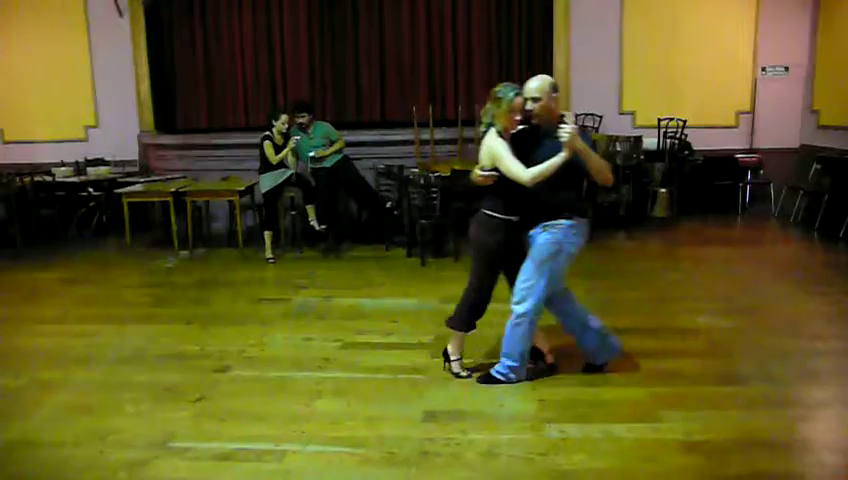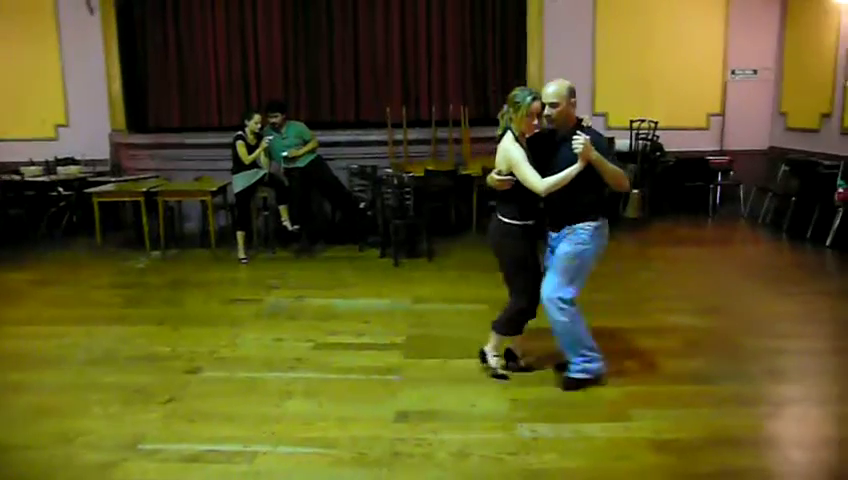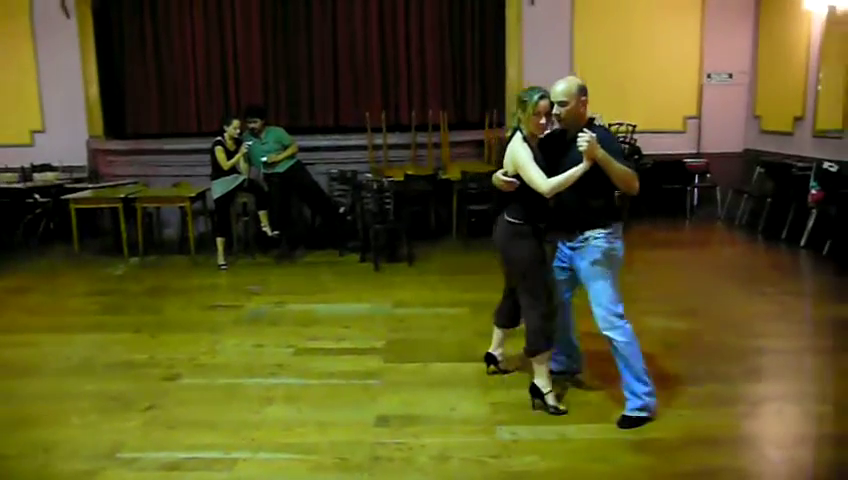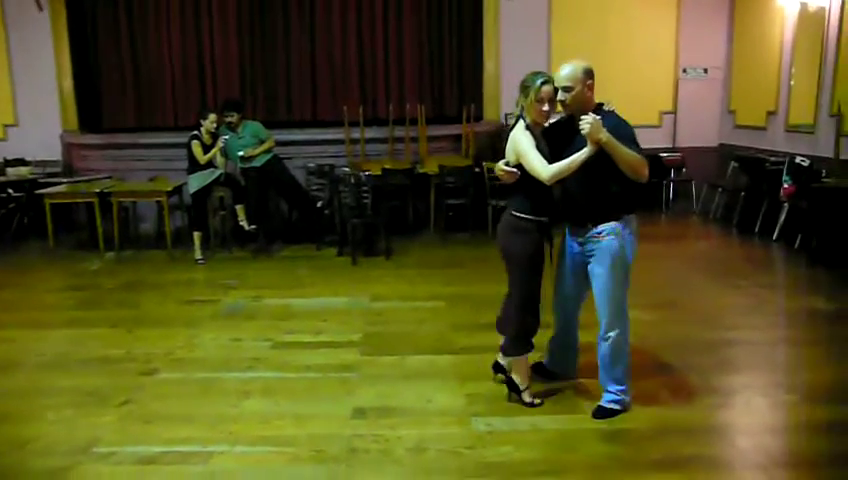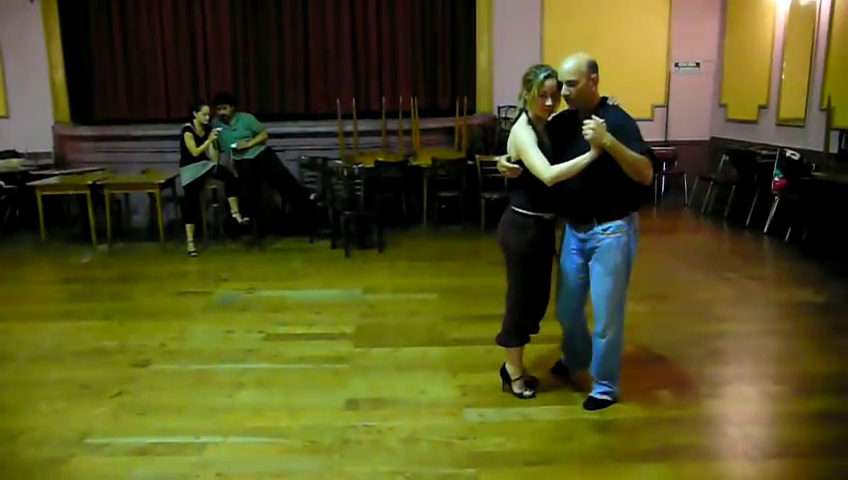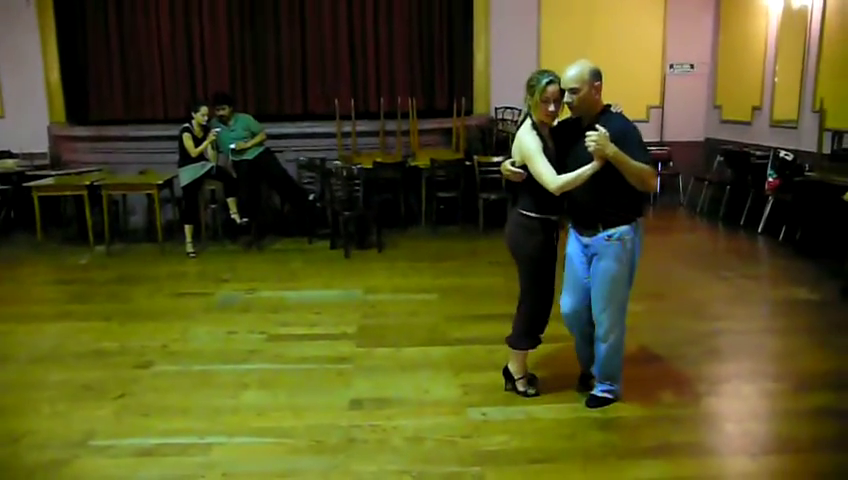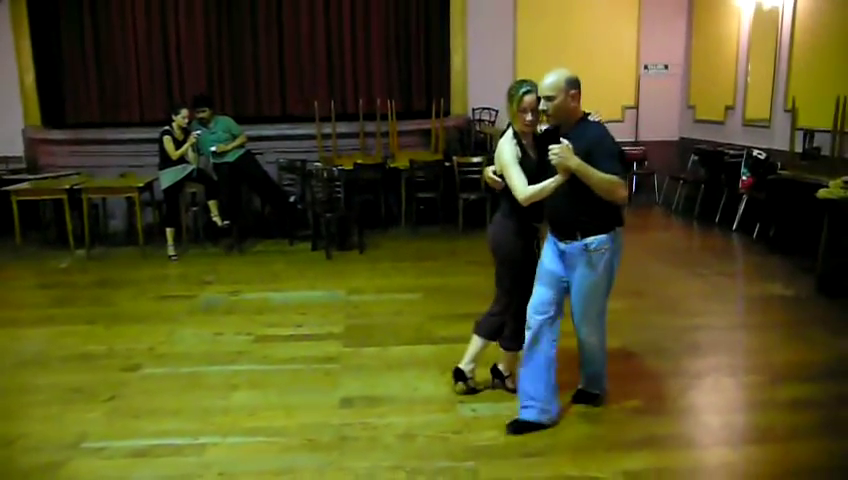
dt=0.4s
person 1, frame 1
left shoulder: (567, 135)
right shoulder: (525, 137)
left elbow: (606, 178)
left wrist: (578, 146)
left hip: (561, 228)
right hip: (544, 227)
left knee: (525, 296)
right knee: (553, 295)
left ankle: (509, 369)
right ankle: (603, 347)
person 1, frame 2
left shoulder: (591, 138)
right shoulder: (543, 141)
left elbow: (622, 184)
left wrist: (592, 156)
right wrist: (497, 178)
left hip: (584, 231)
right hip: (557, 231)
left knee: (554, 295)
right knee: (559, 296)
left ankle: (587, 365)
right ankle: (583, 359)
person 1, frame 3
left shoulder: (602, 138)
right shoulder: (552, 141)
left elbow: (632, 186)
left wrist: (598, 155)
right wrist: (501, 178)
left hip: (597, 239)
right hip: (565, 239)
left knee: (610, 318)
right knee: (554, 302)
left ankle: (641, 400)
right ankle: (564, 361)
person 1, frame 4
left shoulder: (612, 124)
right shoulder: (559, 130)
left elbow: (641, 173)
left wrist: (604, 139)
right wrist: (506, 168)
left hip: (609, 233)
right hip: (574, 232)
left knee: (611, 318)
right knee: (565, 306)
left ankle: (616, 394)
right ankle: (560, 365)
person 1, frame 5
left shoulder: (617, 121)
right shoulder: (561, 123)
left elbow: (645, 175)
left wrist: (608, 142)
right wrist: (508, 163)
left hip: (611, 230)
right hip: (574, 229)
left knee: (607, 314)
right knee: (567, 308)
left ankle: (606, 386)
right ankle: (574, 362)
person 1, frame 6
left shoulder: (621, 128)
right shoulder: (565, 130)
left elbow: (649, 183)
left wrist: (611, 152)
right wrist: (513, 167)
left hip: (615, 236)
right hip: (579, 234)
left knee: (607, 317)
right knee: (571, 309)
left ankle: (607, 385)
right ankle: (589, 364)
person 1, frame 7
left shoulder: (596, 137)
right shoulder: (547, 136)
left elbow: (619, 193)
left wrist: (575, 165)
left hip: (594, 244)
right hip: (556, 241)
left knee: (587, 323)
right knee: (539, 317)
left ankle: (594, 385)
right ankle: (536, 409)
person 2, frame 1
left shoulder: (506, 137)
right shoulder: (494, 143)
right elbow: (526, 177)
right wrist: (565, 153)
left hip: (509, 225)
right hip: (491, 227)
right knee: (478, 291)
left ankle: (540, 347)
right ankle: (453, 353)
person 2, frame 2
left shoulder: (520, 141)
right shoulder: (511, 148)
right elbow: (541, 187)
right wrist: (580, 164)
left hip: (520, 228)
right hip: (509, 231)
left knee: (530, 292)
right knee: (524, 296)
left ankle: (512, 351)
right ankle: (491, 350)
person 2, frame 3
left shoulder: (534, 142)
right shoulder: (519, 147)
right elbow: (546, 187)
right wrist: (585, 163)
left hip: (521, 230)
right hip: (518, 232)
left knee: (516, 293)
right knee: (541, 303)
left ankle: (495, 352)
right ankle: (541, 385)
person 2, frame 4
left shoulder: (542, 131)
right shoulder: (521, 136)
right elbow: (547, 175)
right wrist: (590, 148)
left hip: (528, 227)
right hip: (521, 228)
left knee: (518, 296)
right knee: (524, 304)
left ankle: (504, 361)
right ankle: (519, 382)
person 2, frame 5
left shoulder: (548, 126)
right shoulder: (523, 132)
right elbow: (548, 175)
right wrist: (593, 152)
left hip: (541, 224)
right hip: (522, 225)
left knee: (537, 298)
right knee: (522, 299)
left ankle: (513, 366)
right ankle: (513, 374)
person 2, frame 6
left shoulder: (552, 131)
right shoulder: (528, 137)
right elbow: (554, 184)
right wrist: (597, 163)
left hip: (542, 226)
right hip: (529, 227)
left knee: (539, 299)
right knee: (534, 300)
left ankle: (516, 368)
right ankle: (516, 373)
person 2, frame 7
left shoulder: (538, 138)
right shoulder: (508, 146)
right elbow: (524, 195)
right wrist: (561, 176)
left hip: (519, 230)
right hip: (513, 232)
left knee: (506, 302)
right knee: (520, 303)
left ankle: (467, 367)
right ankle: (505, 370)
person 3, frame 1
left shoulder: (286, 136)
right shoulder: (267, 138)
left elbow: (290, 159)
right elbow: (274, 160)
left wrist: (294, 171)
right wrist: (288, 148)
left hip: (283, 171)
right hip: (269, 176)
left knee: (308, 184)
right knee: (270, 211)
left ankle: (312, 220)
right ankle: (268, 249)
person 3, frame 2
left shoulder: (258, 136)
right shoulder: (239, 138)
left elbow: (262, 159)
right elbow: (247, 160)
right wrist: (261, 148)
left hip: (256, 171)
right hip: (242, 176)
left knee: (281, 184)
right knee: (243, 211)
left ankle: (285, 220)
right ankle: (241, 250)
person 3, frame 3
left shoulder: (238, 141)
right shoulder: (218, 144)
left elbow: (242, 166)
right elbow: (226, 166)
right wrist: (240, 154)
left hip: (235, 177)
right hip: (221, 182)
left knee: (260, 190)
right knee: (222, 217)
left ankle: (265, 226)
right ankle: (220, 256)
person 3, frame 4
left shoulder: (214, 136)
right shoulder: (195, 138)
left elbow: (218, 161)
right elbow: (202, 160)
right wrist: (216, 148)
left hip: (212, 171)
right hip: (197, 176)
left knee: (237, 185)
right knee: (199, 212)
left ankle: (242, 220)
right ankle: (197, 250)
person 3, frame 5
left shoulder: (207, 128)
right shoulder: (187, 130)
left elbow: (212, 154)
right elbow: (195, 152)
right wrist: (209, 140)
left hip: (205, 163)
right hip: (190, 168)
left knee: (230, 177)
right knee: (192, 204)
left ankle: (235, 213)
right ankle: (190, 242)
person 3, frame 6
left shoulder: (206, 129)
right shoulder: (186, 130)
left elbow: (210, 154)
right elbow: (193, 153)
right wrist: (208, 141)
left hip: (203, 164)
right hip: (188, 169)
left knee: (229, 178)
right knee: (190, 204)
left ankle: (234, 214)
right ankle: (189, 242)
person 3, frame 7
left shoulder: (186, 131)
right shoulder: (166, 133)
right elbow: (174, 155)
right wrist: (189, 143)
left hip: (184, 167)
right hip: (169, 171)
left knee: (210, 181)
right knee: (172, 207)
left ankle: (215, 216)
right ankle: (170, 246)
person 4, frame 1
left shoulder: (323, 127)
right shoulder: (294, 133)
left elbow: (341, 142)
left wrist: (326, 152)
left hip: (338, 162)
right hip: (320, 171)
left knee: (362, 189)
right knee: (326, 205)
left ankle: (386, 217)
right ankle: (337, 236)
person 4, frame 2
left shoulder: (297, 127)
right shoulder: (266, 133)
left elbow: (314, 142)
left wrist: (299, 152)
left hip: (311, 162)
right hip: (293, 171)
left knee: (335, 189)
right knee: (300, 206)
left ankle: (357, 216)
right ankle: (311, 236)
person 4, frame 3
left shoulder: (276, 132)
right shoulder: (246, 138)
left elbow: (294, 147)
left wrist: (279, 157)
left hip: (291, 167)
right hip: (273, 176)
left knee: (315, 195)
right knee: (279, 210)
left ankle: (338, 222)
right ankle: (292, 241)
person 4, frame 4
left shoulder: (253, 126)
right shoulder: (223, 132)
left elbow: (271, 141)
right elbow: (220, 153)
left wrist: (255, 151)
left hip: (268, 161)
right hip: (250, 170)
left knee: (292, 188)
right knee: (256, 205)
left ankle: (315, 216)
right ankle: (267, 236)
person 4, frame 5
left shoulder: (246, 118)
right shoulder: (215, 124)
left elbow: (264, 134)
left wrist: (249, 144)
left hip: (261, 153)
right hip: (242, 162)
left knee: (285, 180)
right knee: (250, 196)
left ankle: (308, 207)
right ankle: (259, 228)
person 4, frame 6
left shoulder: (244, 119)
right shoulder: (214, 125)
left elbow: (263, 134)
left wrist: (247, 144)
left hip: (259, 154)
right hip: (241, 162)
left knee: (283, 180)
right knee: (248, 196)
left ankle: (306, 207)
right ankle: (257, 228)
person 4, frame 7
left shoulder: (225, 121)
right shoulder: (194, 127)
left elbow: (243, 137)
left wrist: (228, 147)
left hip: (240, 156)
right hip: (221, 165)
left knee: (263, 181)
right knee: (229, 198)
left ankle: (286, 207)
right ankle: (236, 231)
